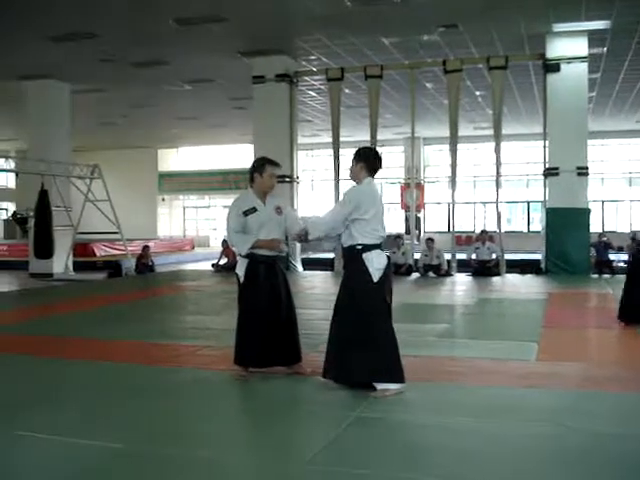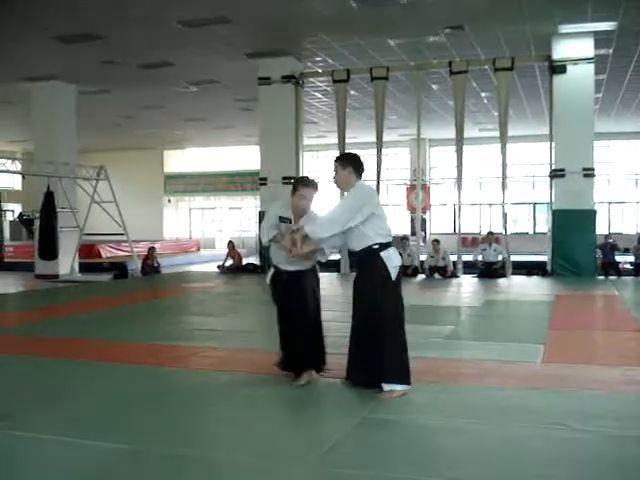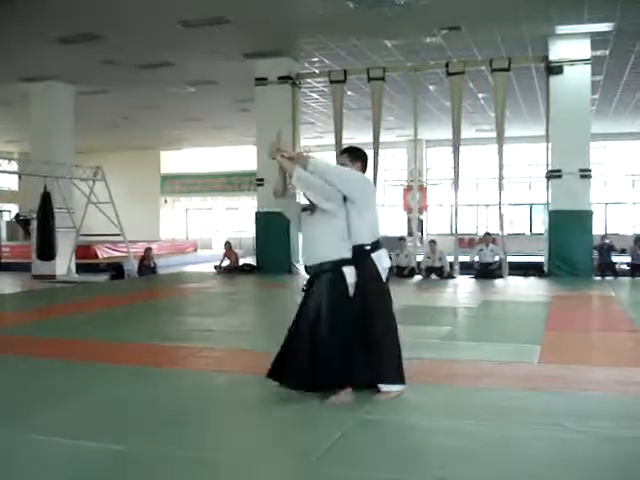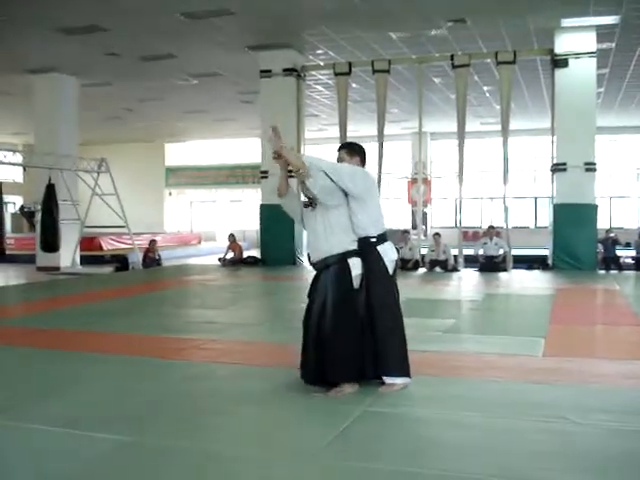
dt=1s
person 1, frame 1
left shoulder: (358, 193)
right shoulder: (371, 193)
left elbow: (333, 221)
right elbow: (344, 225)
left wrist: (307, 231)
right wrist: (314, 229)
left hip: (364, 263)
right hip: (367, 261)
left knee: (374, 322)
right knee: (352, 319)
left ankle: (390, 379)
right ankle: (357, 372)
person 1, frame 2
left shoulder: (363, 193)
right shoulder: (354, 197)
left elbow: (334, 222)
right elbow: (337, 227)
left wrist: (303, 231)
right wrist: (310, 244)
left hip: (380, 262)
right hip: (367, 264)
left knee: (386, 321)
right knee: (364, 320)
left ankle: (397, 381)
right ankle: (365, 373)
person 1, frame 3
left shoulder: (362, 184)
right shoulder: (346, 189)
left elbow: (327, 171)
right elbow: (324, 178)
left wrist: (300, 158)
right wrist: (294, 162)
left hip: (369, 260)
right hip: (354, 260)
left knee: (379, 320)
right knee: (356, 320)
left ankle: (392, 381)
right ankle: (363, 375)
person 1, frame 4
left shoulder: (361, 178)
right shoulder: (349, 184)
left elbow: (323, 167)
left wrist: (284, 151)
left hip: (375, 254)
right hip: (361, 254)
left knee: (385, 314)
right knee: (364, 313)
left ankle: (397, 374)
person 2, frame 1
left shoulder: (277, 203)
right shoulder: (240, 204)
left elbow: (295, 227)
right elbow: (234, 236)
right wrist: (263, 243)
left hip: (275, 266)
right hip: (253, 267)
left knee: (284, 313)
right knee: (251, 315)
left ankle: (290, 360)
right ankle: (245, 362)
person 2, frame 2
right shoulder: (277, 209)
left elbow: (322, 249)
right elbow: (265, 233)
right wrist: (282, 239)
left hip: (306, 276)
right hip: (282, 275)
left knee: (309, 320)
right knee: (291, 320)
left ankle: (308, 365)
right ankle: (301, 367)
person 2, frame 3
left shoulder: (334, 201)
right shoulder: (305, 212)
left elbow: (305, 179)
right elbow: (281, 195)
left wrist: (282, 159)
right wrist: (283, 166)
left hip: (336, 276)
right hip: (318, 277)
left knee: (333, 331)
right knee: (305, 329)
left ankle: (343, 386)
right ankle: (307, 379)
person 2, frame 4
left shoulder: (334, 197)
right shoulder: (306, 211)
left elbow: (310, 173)
right elbow: (284, 195)
right wrist: (283, 168)
left hip: (342, 268)
right hip: (325, 272)
left knee: (341, 325)
right knee: (317, 323)
left ankle: (349, 379)
right ankle: (327, 375)
